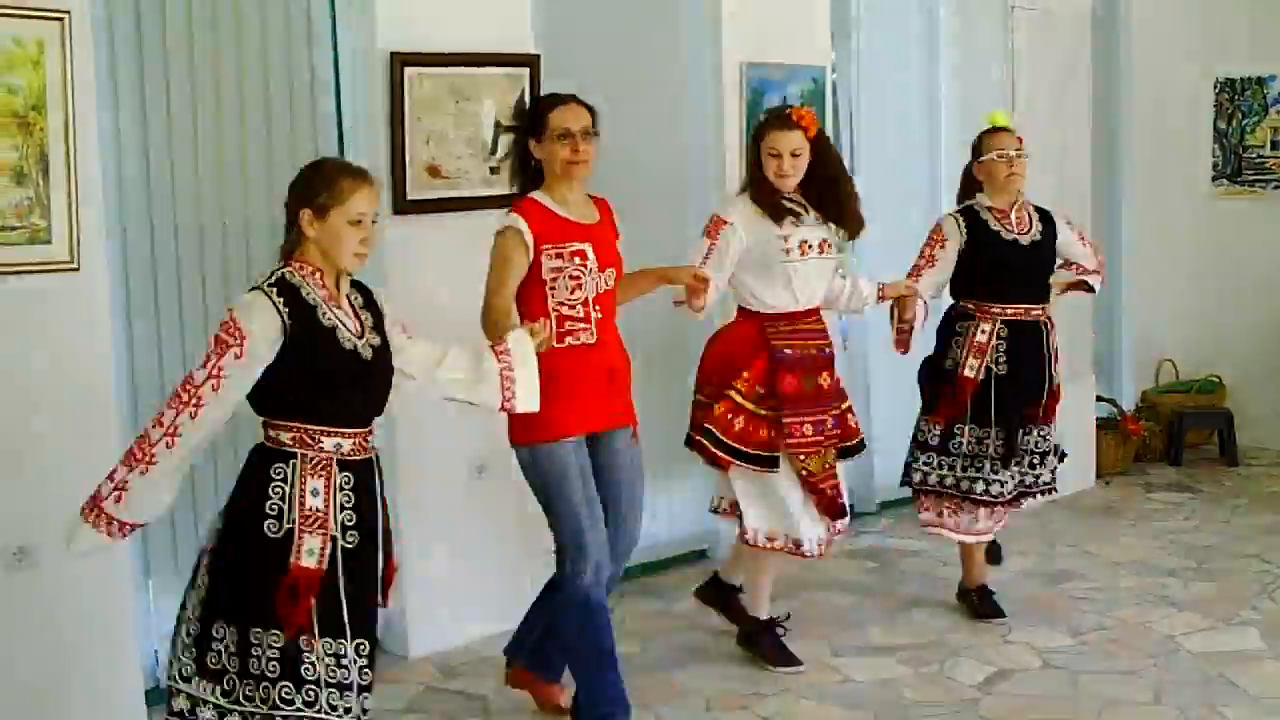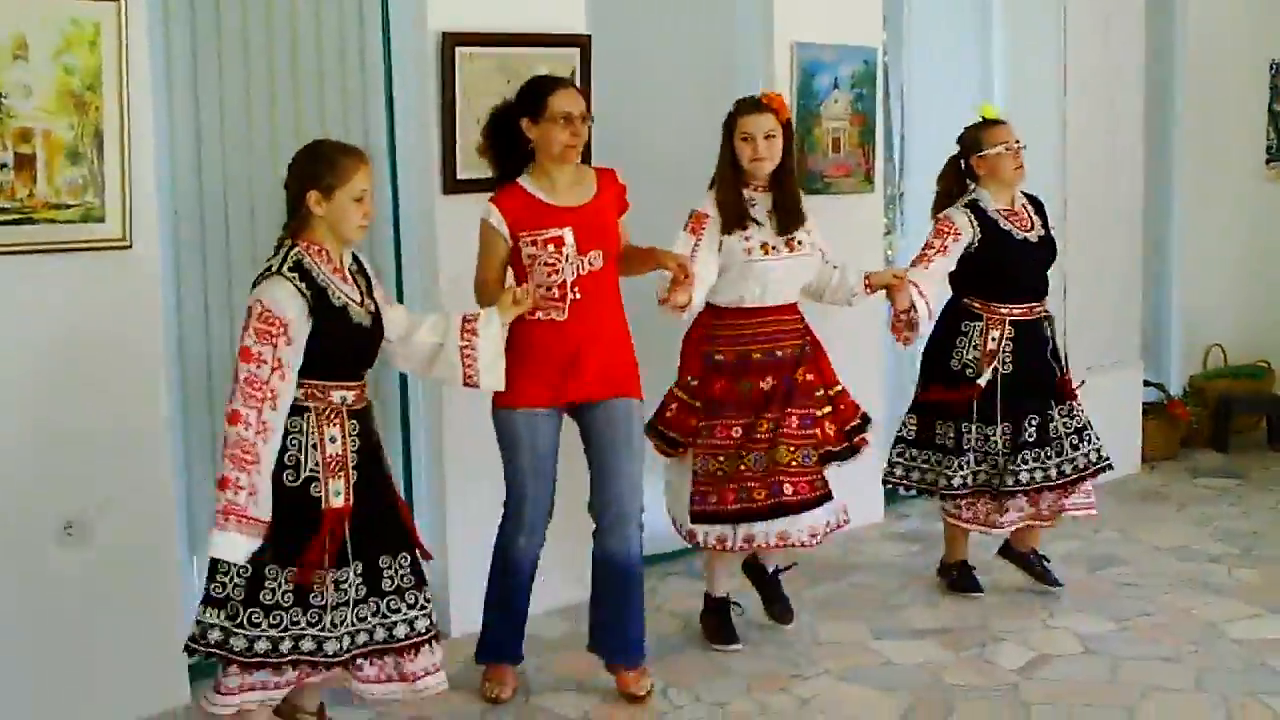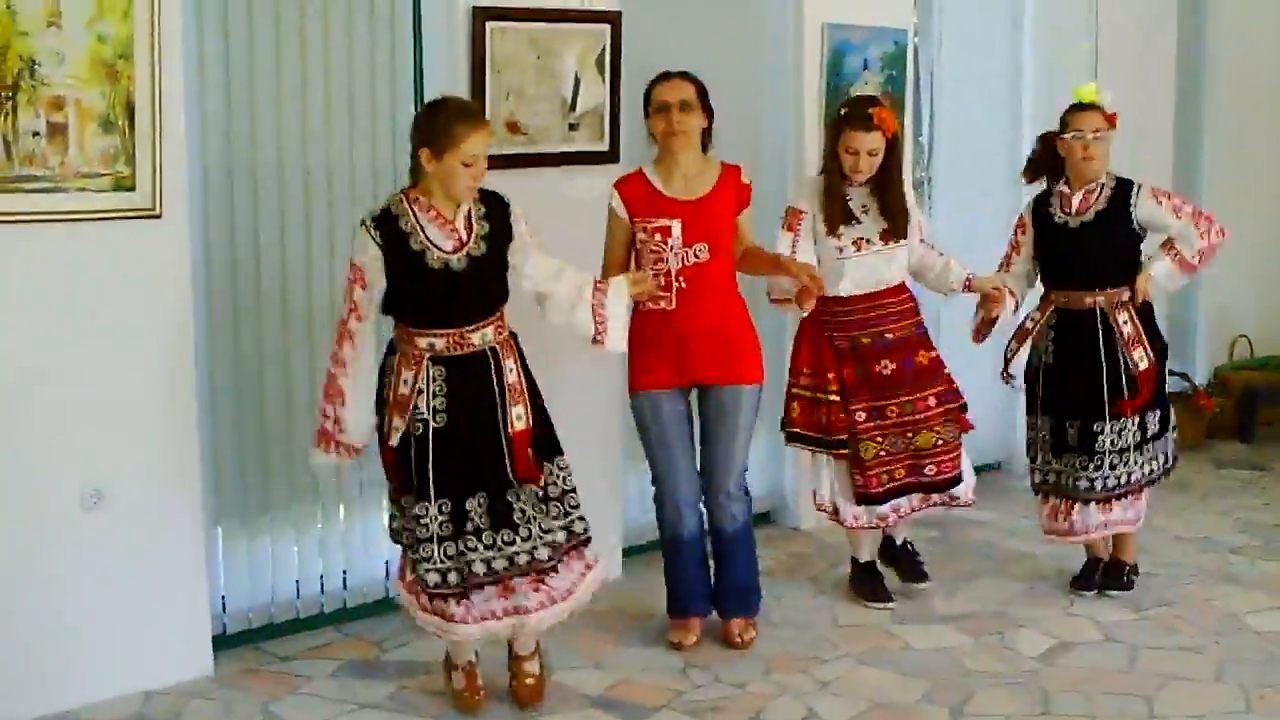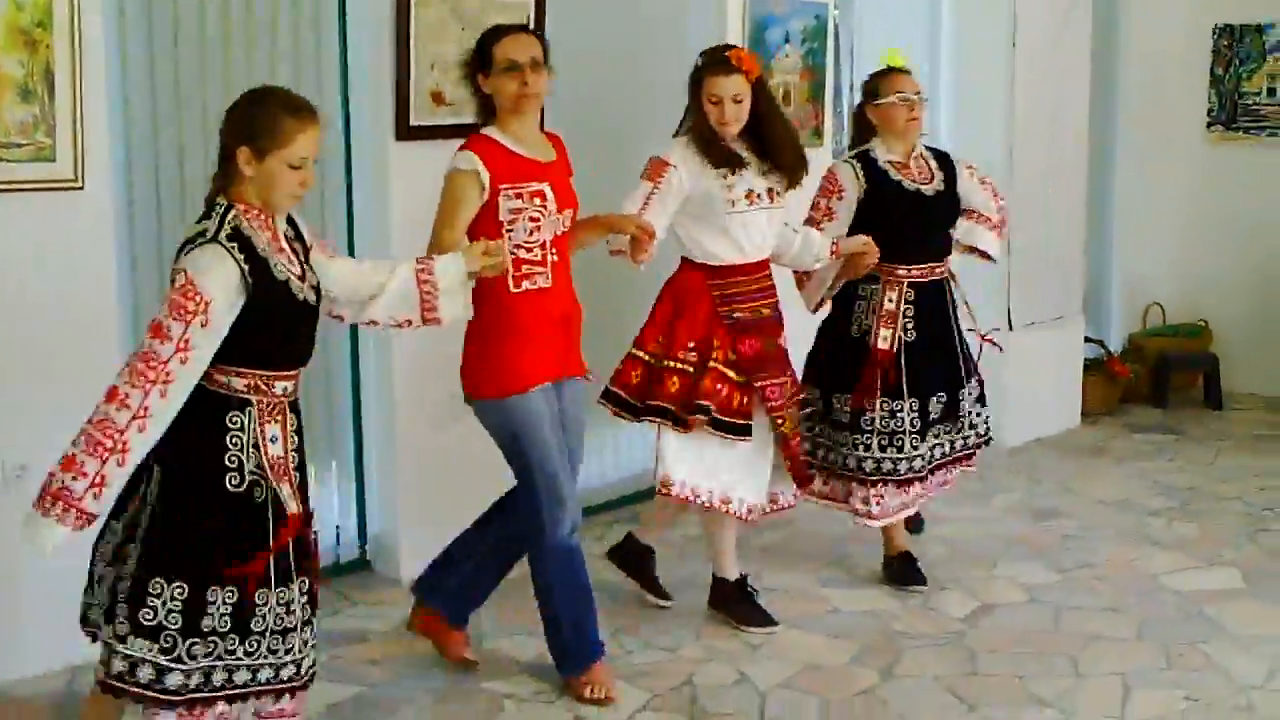
dt=1s
person 1, frame 1
left shoulder: (603, 214)
right shoulder: (522, 224)
right elbow: (496, 313)
left wrist: (670, 275)
left hip: (611, 398)
right hip: (549, 409)
left knee: (618, 547)
right knee: (589, 557)
left ankle: (531, 657)
person 1, frame 2
left shoulder: (609, 188)
right shoulder: (507, 207)
right elbow: (486, 288)
left wrist: (658, 257)
left hip: (610, 370)
right hip: (532, 377)
left knee: (620, 511)
right knee: (527, 520)
left ankle: (622, 650)
right ankle: (501, 654)
person 1, frame 3
left shoulder: (733, 183)
right shoulder: (630, 192)
right elbow: (610, 275)
left wrist: (787, 265)
left hip: (729, 351)
right hip: (656, 359)
left knee: (725, 488)
right knee: (676, 494)
left ankle: (739, 604)
right ankle: (689, 604)
person 1, frame 4
left shoulder: (555, 151)
right shoulder: (476, 161)
right elbow: (441, 258)
left wrist: (611, 223)
right wrist: (479, 271)
left hip: (558, 345)
right hip: (503, 353)
left knee: (545, 493)
right knee: (554, 501)
left ankle: (440, 599)
right ankle: (581, 656)
person 2, frame 1
left shoulder: (366, 306)
right shoulder: (268, 309)
left elbow: (433, 366)
right elbow: (195, 410)
left wrist: (516, 350)
right wrist: (121, 501)
left hip: (354, 502)
right hip: (290, 505)
left knee: (329, 668)
person 2, frame 2
left shoulder: (352, 272)
right shoulder: (286, 287)
left elbow: (411, 340)
right elbow: (255, 404)
left wrist: (498, 316)
right wrist: (239, 503)
left hip: (350, 451)
right hip: (302, 455)
left knee: (349, 596)
right knee: (290, 604)
person 2, frame 3
left shoulder: (498, 215)
right shoulder: (381, 236)
left elbow: (547, 279)
right elbow: (356, 333)
left wrist: (621, 293)
right wrist: (345, 422)
left hip: (498, 382)
right hip: (423, 394)
left knee: (520, 519)
right knee: (441, 532)
left ankle: (525, 651)
right ankle: (462, 656)
person 2, frame 4
left shoulder: (283, 235)
right shoulder: (219, 257)
left elbow: (357, 287)
right elbow: (154, 379)
left wrist: (455, 268)
right wrist: (84, 491)
left hip: (261, 449)
right hip: (223, 454)
right knee: (223, 636)
person 3, frame 1
left shoulder: (820, 211)
right shoulder: (740, 214)
right elbow: (705, 275)
left wrist: (884, 291)
right wrist: (697, 296)
left hip: (808, 349)
right hip: (759, 351)
left knee: (800, 483)
right knee: (776, 486)
left ankle: (728, 581)
right ankle: (758, 620)
person 3, frame 2
left shoulder: (793, 204)
right shoulder: (712, 208)
left elbow: (814, 273)
right elbow: (691, 274)
left wrist: (868, 280)
right wrist: (681, 294)
left hip: (789, 345)
right hip: (726, 349)
left knee: (789, 480)
right knee: (730, 485)
left ankle: (763, 561)
right ankle: (718, 602)
person 3, frame 3
left shoulder: (896, 194)
right shoulder: (811, 201)
left elbow: (920, 255)
right elbow: (787, 271)
left wrist: (969, 282)
right wrist: (796, 290)
left hip: (898, 326)
right hip: (836, 335)
left knee: (918, 442)
right knee: (859, 453)
left ankle: (895, 536)
right ankle: (864, 563)
person 3, frame 4
left shoulder: (764, 155)
right shoulder: (681, 159)
left wrist: (836, 248)
right wrist: (636, 243)
left hip: (755, 303)
right hip: (704, 306)
left knee: (745, 444)
right knee: (720, 452)
left ankle: (638, 545)
right ankle: (728, 582)
person 4, frame 1
left shoulder: (1049, 223)
right shoulder: (958, 225)
left elbow: (1088, 260)
right elbow: (924, 279)
left wrist: (1066, 281)
right wrist: (908, 312)
left hip: (1030, 350)
right hip: (974, 347)
left knee: (1013, 458)
right knee: (972, 454)
right ankle: (973, 580)
person 4, frame 2
left shoulder: (1036, 209)
right shoulder: (962, 219)
right elbow: (929, 268)
left wrist: (1030, 300)
right wrist: (908, 298)
left hip: (1031, 344)
right hip: (977, 345)
left knee: (1046, 447)
right knee: (975, 457)
left ankle: (1023, 544)
right ankle: (953, 558)
person 4, frame 3
left shoulder: (1135, 198)
right shoulder: (1038, 206)
left elbow: (1207, 232)
right elbow: (1016, 274)
left wrist: (1155, 275)
right wrist: (993, 309)
left hip: (1121, 336)
right hip: (1059, 340)
left knee: (1121, 450)
right knee: (1068, 454)
left ankle: (1125, 556)
right ankle: (1095, 553)
person 4, frame 4
left shoulder: (947, 167)
right shoulder: (852, 174)
left elbow: (991, 208)
left wrist: (953, 248)
right wrist: (847, 265)
left hip: (934, 311)
right hip: (876, 314)
left knee: (941, 415)
right knee: (884, 426)
left ankle: (906, 496)
right ankle: (896, 550)
